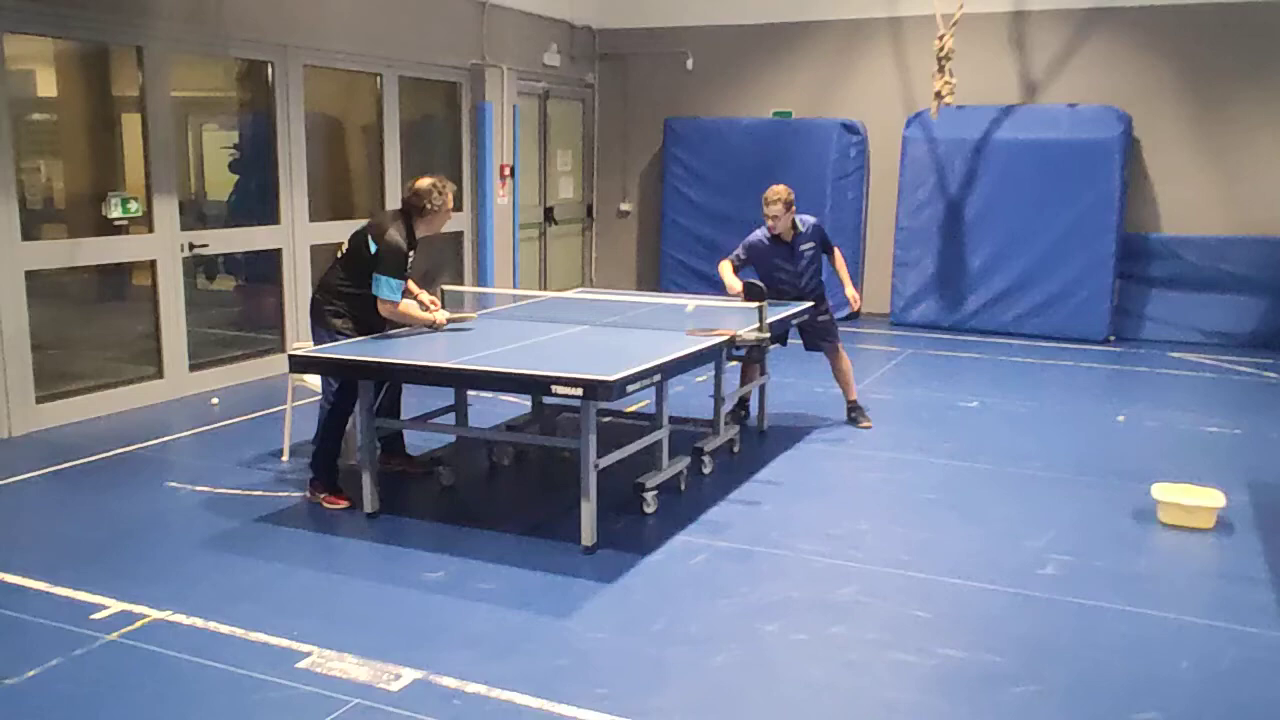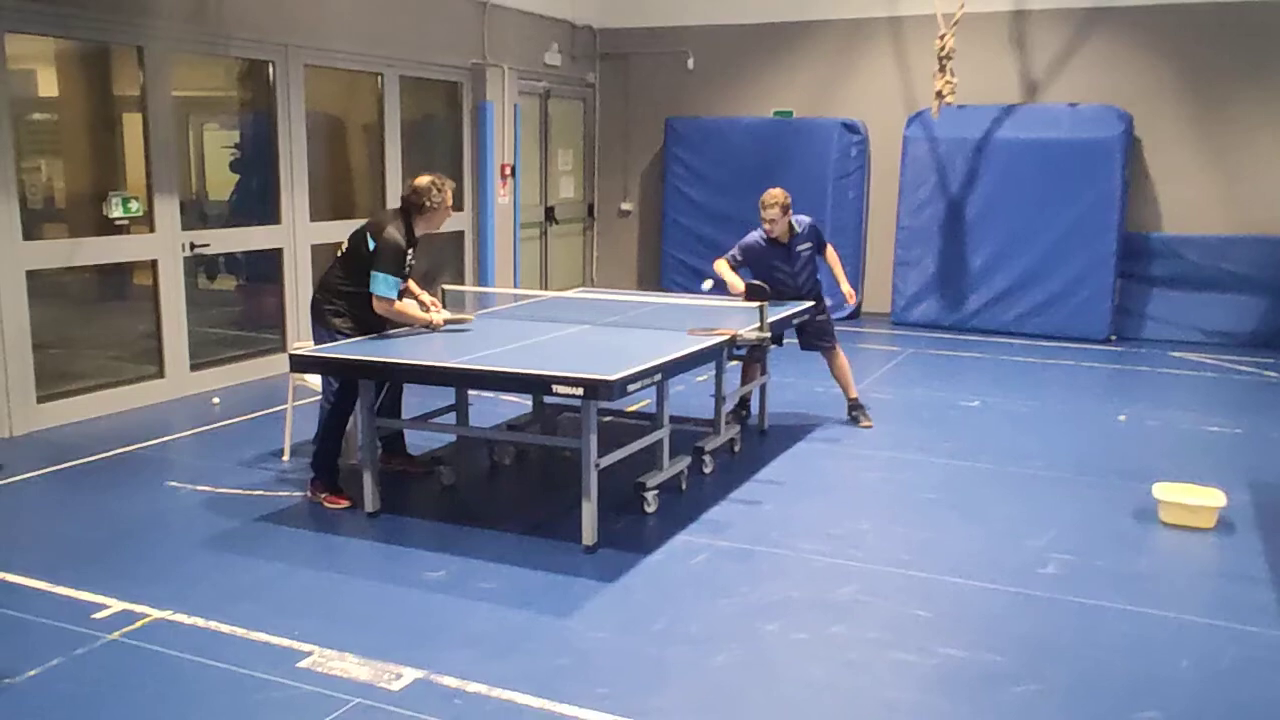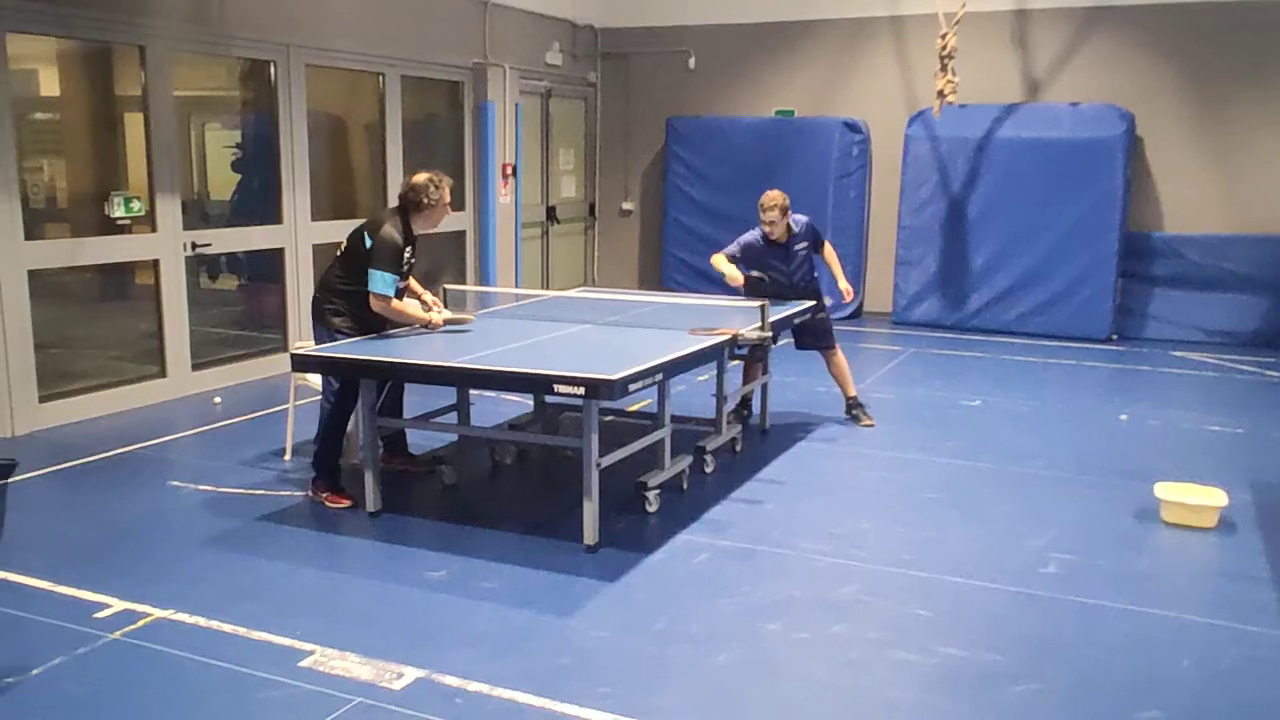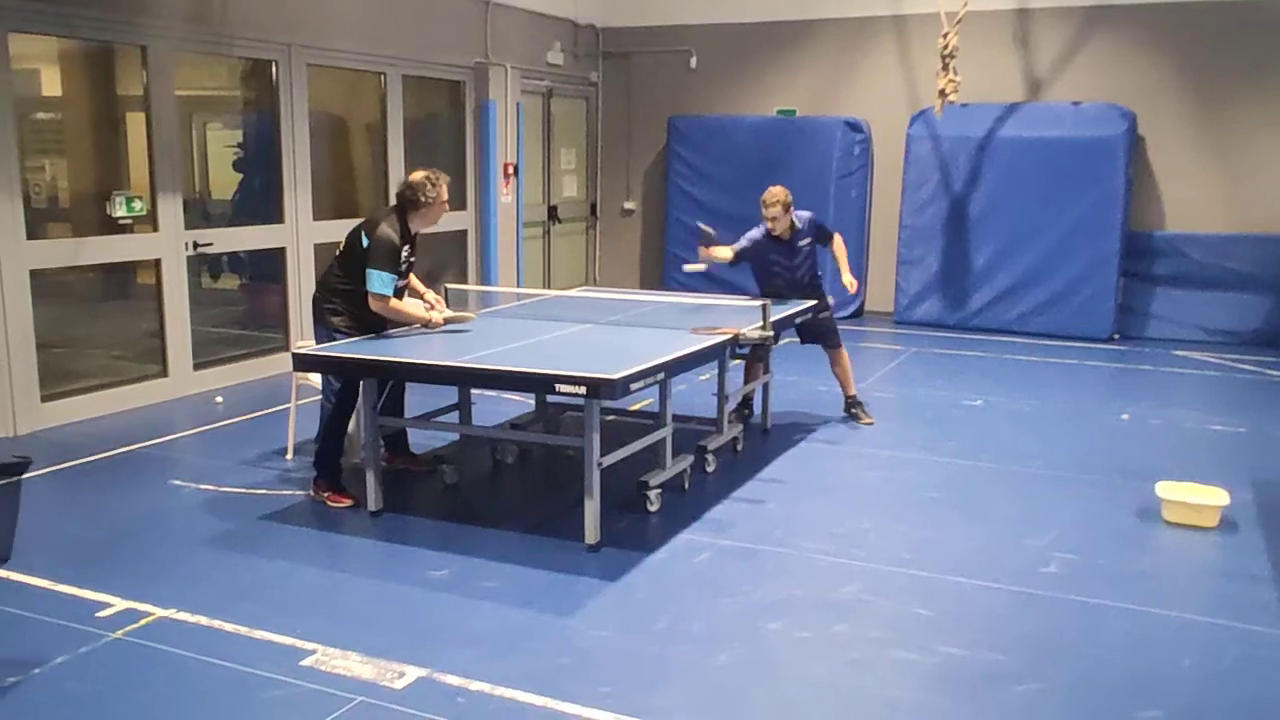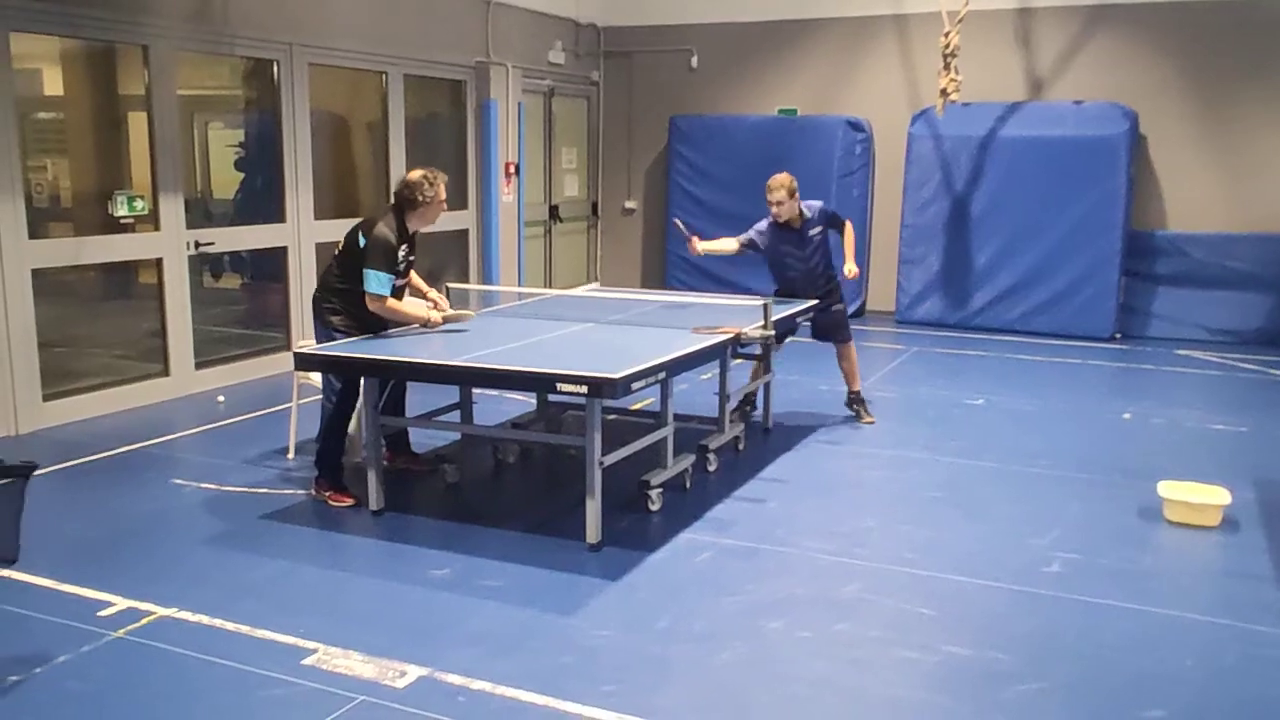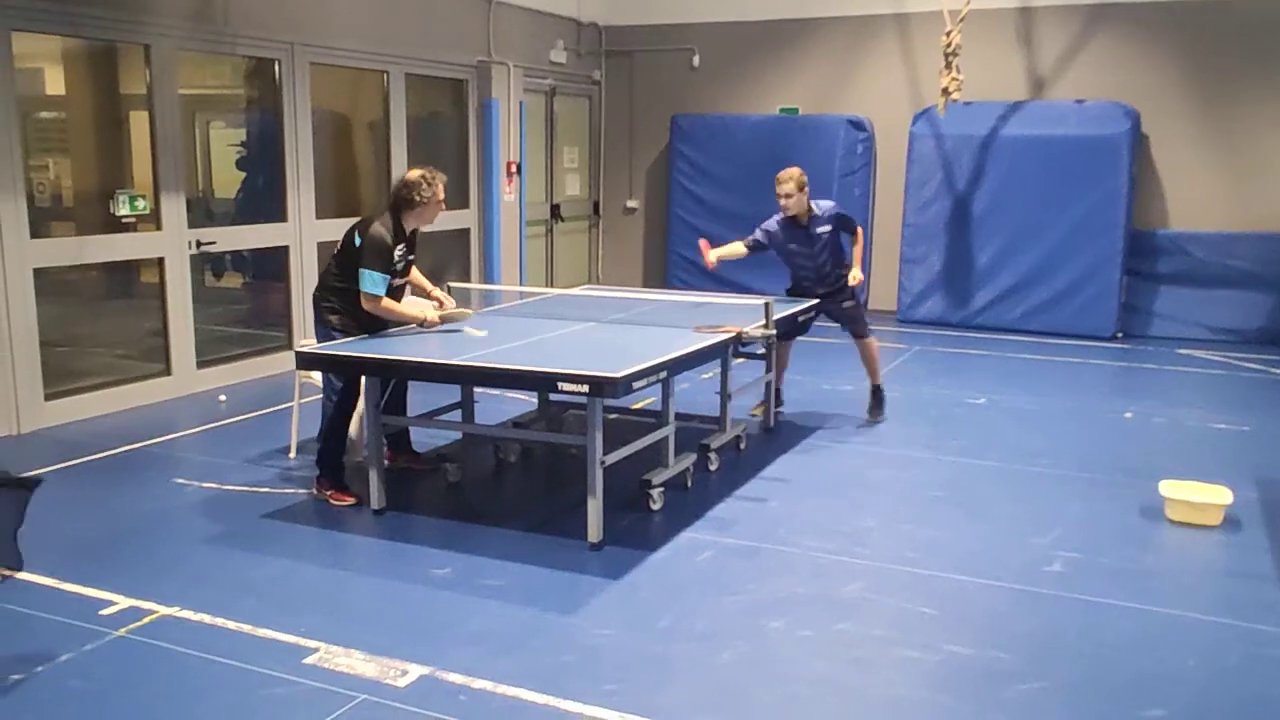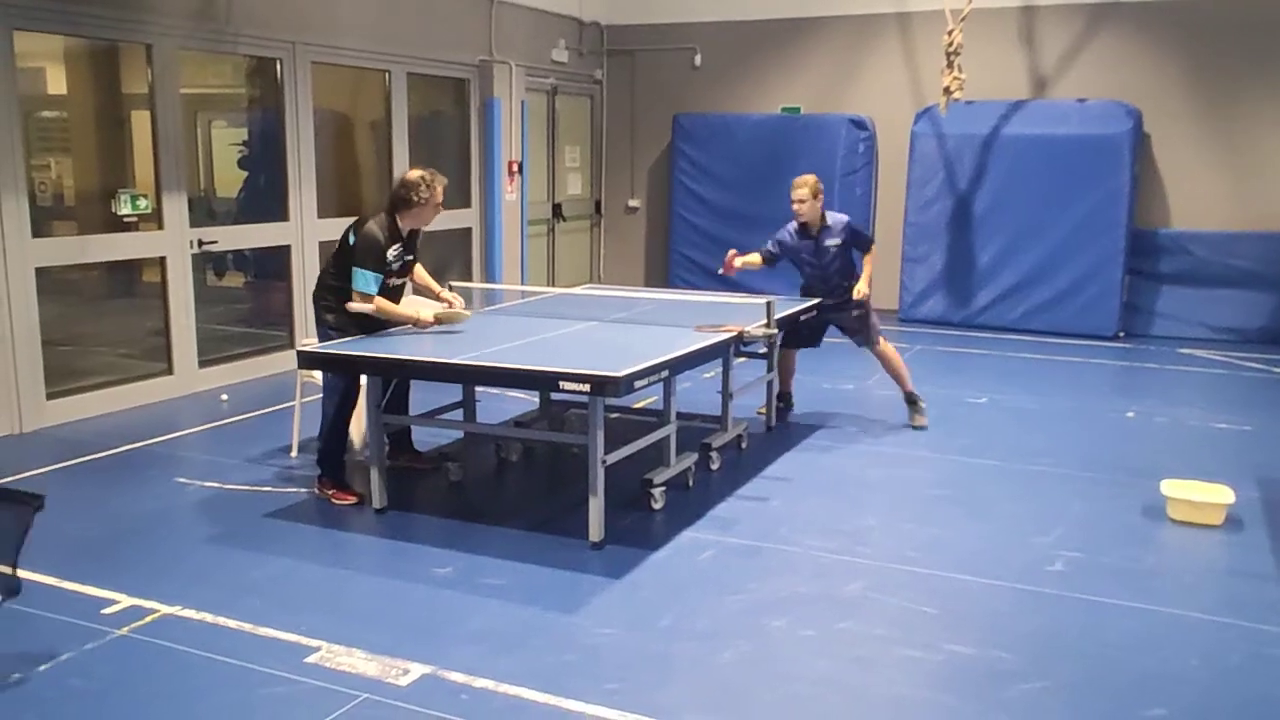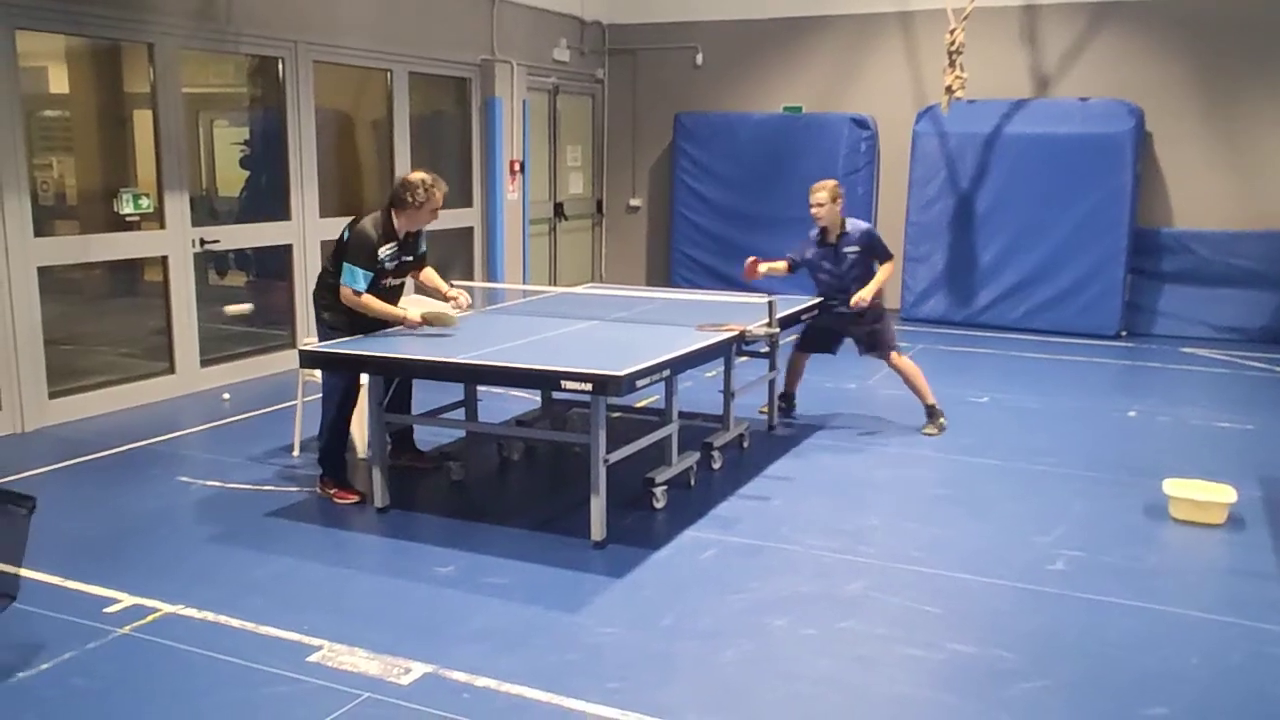
dt=0.1s
person 1, frame 1
left shoulder: (402, 226)
right shoulder: (393, 240)
right elbow: (388, 307)
left wrist: (418, 293)
right wrist: (430, 320)
left hip: (364, 316)
right hip: (337, 317)
left knee: (388, 379)
right knee: (341, 395)
left ankle: (392, 452)
right ankle: (322, 482)
person 1, frame 2
left shoulder: (403, 226)
right shoulder: (392, 238)
right elbow: (384, 304)
left wrist: (418, 294)
right wrist: (427, 320)
left hip: (365, 317)
right hip: (338, 317)
left knee: (389, 379)
right knee: (342, 394)
left ankle: (393, 451)
right ankle: (323, 481)
person 1, frame 3
left shoulder: (405, 228)
right shoulder: (388, 237)
right elbow: (381, 302)
left wrist: (421, 293)
right wrist: (426, 319)
left hip: (367, 318)
right hip: (339, 316)
left knee: (391, 379)
right knee: (343, 394)
left ankle: (394, 451)
right ankle: (324, 480)
person 1, frame 4
left shoulder: (404, 228)
right shoulder: (385, 236)
right elbow: (380, 302)
left wrist: (424, 293)
right wrist: (425, 318)
left hip: (368, 317)
right hip: (339, 316)
left knee: (392, 378)
right knee: (343, 394)
left ankle: (396, 451)
right ankle: (325, 480)
person 1, frame 5
left shoulder: (407, 228)
right shoulder: (383, 236)
right elbow: (377, 302)
left wrist: (427, 292)
right wrist: (424, 317)
left hip: (370, 317)
right hip: (339, 316)
left knee: (393, 379)
right knee: (343, 393)
left ankle: (397, 450)
right ankle: (327, 479)
person 1, frame 6
left shoulder: (407, 228)
right shoulder: (379, 235)
right elbow: (372, 301)
left wrist: (431, 291)
right wrist: (422, 317)
left hip: (371, 317)
right hip: (339, 316)
left knee: (395, 378)
right knee: (343, 393)
left ankle: (398, 449)
right ankle: (328, 478)
person 1, frame 7
left shoulder: (410, 228)
right shoulder: (373, 235)
left elbow: (409, 267)
right elbow: (359, 299)
left wrist: (439, 292)
right wrist: (412, 318)
left hip: (376, 315)
right hip: (340, 315)
left knee: (396, 376)
right knee: (343, 392)
left ankle: (400, 448)
right ankle: (330, 477)
person 1, frame 8
left shoulder: (413, 231)
right shoulder: (367, 233)
left elbow: (419, 267)
right elbow: (349, 295)
left wrist: (447, 291)
right wrist: (401, 317)
left hip: (376, 314)
right hip: (340, 314)
left knee: (399, 375)
right knee: (342, 390)
left ankle: (402, 448)
right ankle: (331, 476)
person 2, frame 1
left shoulder: (812, 227)
right shoulder: (758, 241)
left elbow: (833, 252)
right elbow: (726, 263)
left wrist: (848, 286)
right wrist: (730, 278)
left hip: (813, 301)
right hip: (775, 303)
left knee: (835, 350)
left ankle: (853, 406)
right ankle: (742, 404)
person 2, frame 2
left shoulder: (807, 226)
right shoulder: (754, 243)
left elbow: (826, 249)
right elbow: (721, 263)
left wrist: (843, 282)
right wrist: (730, 277)
left hip: (809, 300)
left knee: (832, 350)
right knee: (754, 351)
left ankle: (854, 405)
right ankle: (743, 405)
person 2, frame 3
left shoulder: (805, 227)
right shoulder: (752, 242)
left elbow: (823, 247)
right elbow: (718, 257)
left wrist: (840, 278)
right wrist: (728, 268)
left hip: (808, 299)
left knee: (830, 349)
left ankle: (853, 403)
right ankle: (745, 405)
person 2, frame 4
left shoulder: (808, 222)
right shoulder: (757, 239)
left elbow: (833, 239)
right elbow: (731, 252)
left wrist: (845, 272)
right wrist: (711, 252)
left hip: (811, 297)
right hip: (775, 302)
left knee: (835, 347)
right knee: (758, 351)
left ankle: (852, 402)
right ankle: (746, 404)
person 2, frame 5
left shoulder: (819, 212)
right shoulder: (765, 230)
left elbow: (846, 226)
right elbow: (736, 244)
left wrist: (849, 261)
right wrist: (702, 246)
left hip: (825, 291)
right hip: (790, 295)
left knee: (844, 342)
left ankle: (854, 398)
right ankle: (749, 400)
person 2, frame 6
left shoulder: (830, 212)
right shoulder: (775, 227)
left elbow: (856, 232)
right elbow: (744, 247)
left wrist: (856, 267)
right wrist: (715, 254)
left hip: (838, 288)
right hip: (802, 292)
left knee: (863, 338)
right knee: (782, 340)
left ankle: (876, 391)
right ankle: (774, 395)
person 2, frame 7
left shoulder: (843, 225)
right shoulder: (788, 235)
left elbow: (869, 249)
right elbow: (764, 258)
left wrist: (864, 282)
right wrist: (740, 262)
left hip: (848, 299)
right hip: (814, 300)
left knee: (878, 344)
right knee: (788, 347)
left ankle: (913, 400)
right ankle: (784, 399)
person 2, frame 8
left shoulder: (862, 232)
right shoulder: (812, 242)
left elbow: (888, 262)
right elbow: (788, 265)
left wrist: (870, 290)
right wrist: (764, 267)
left hip: (866, 309)
right hip: (831, 309)
left knee: (894, 358)
right knee: (800, 350)
left ankle: (933, 411)
right ankle: (787, 400)
